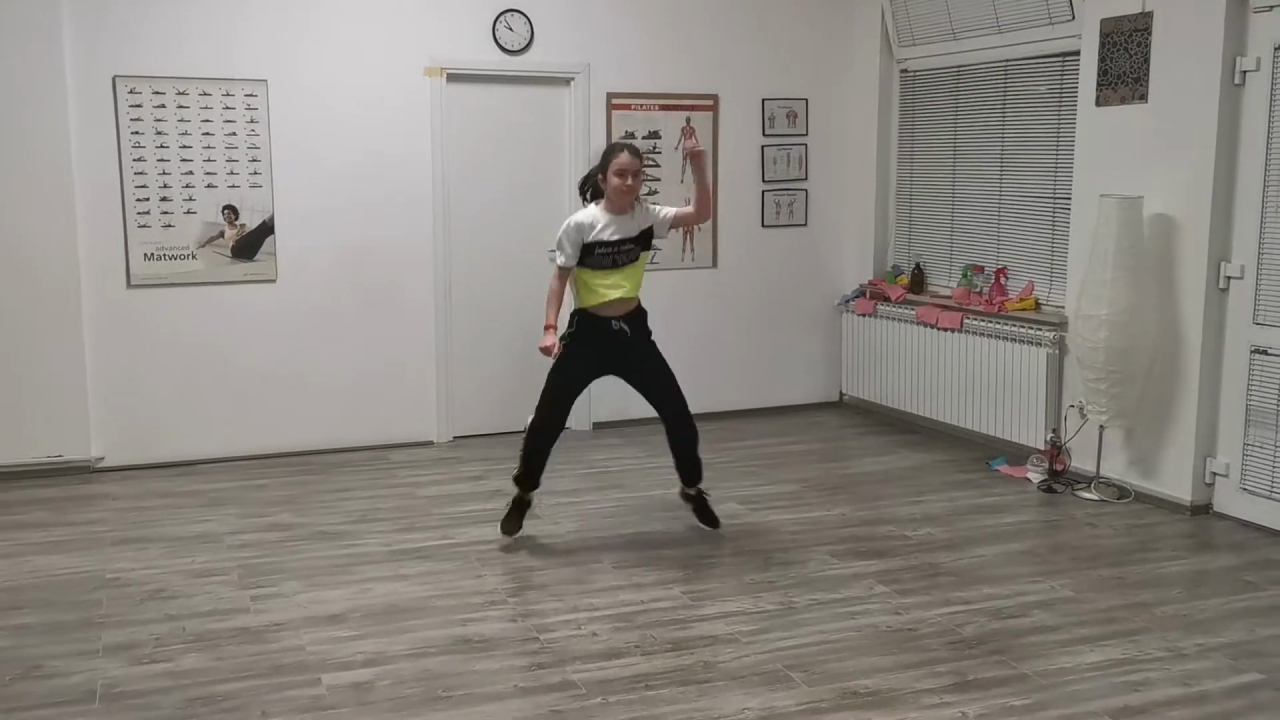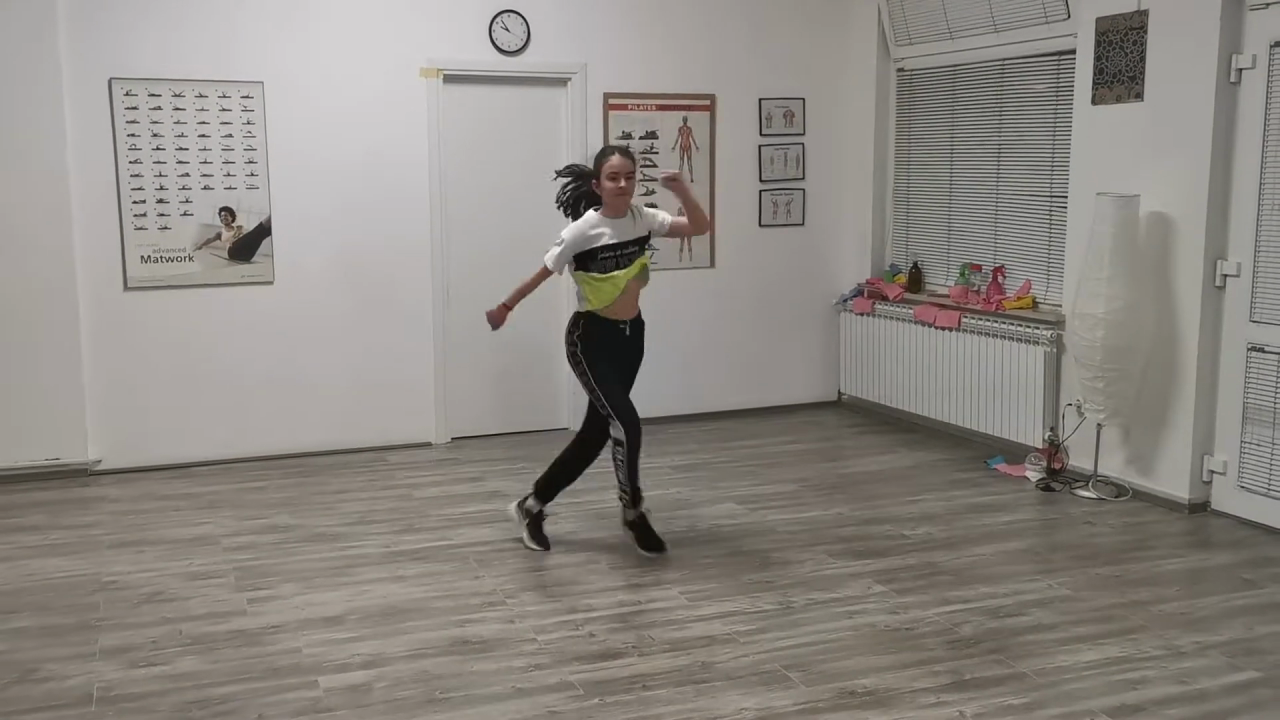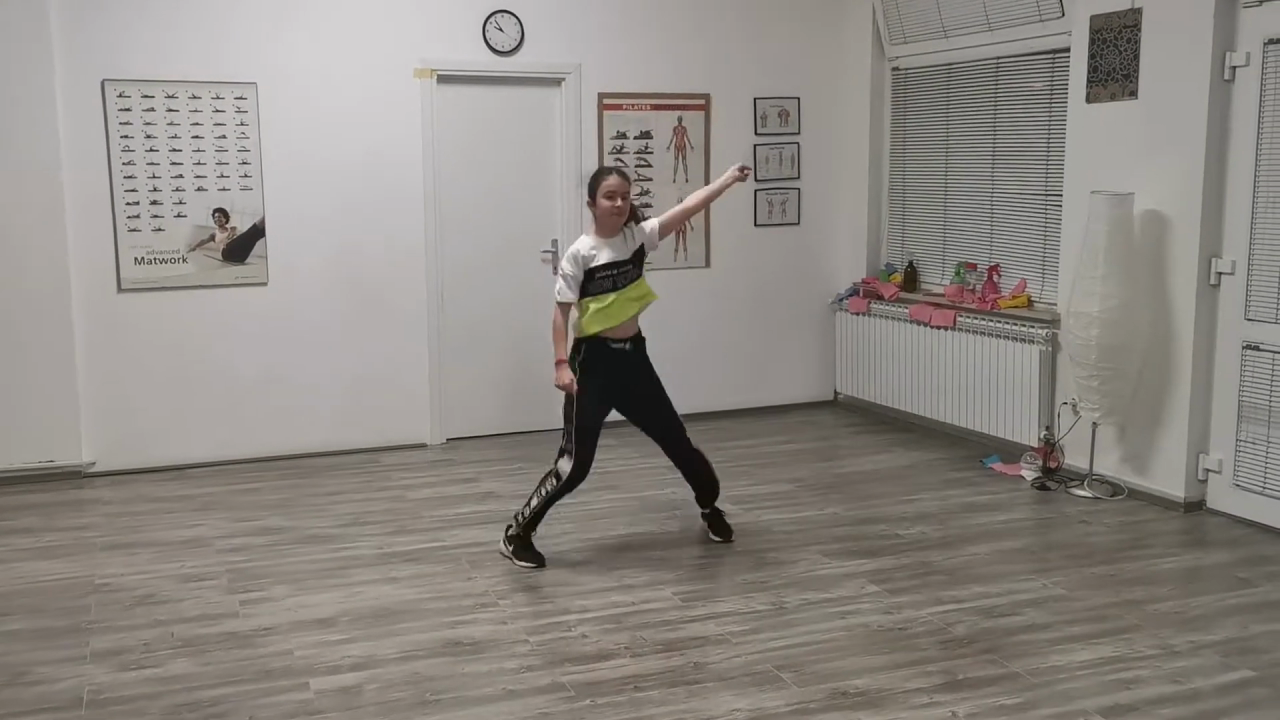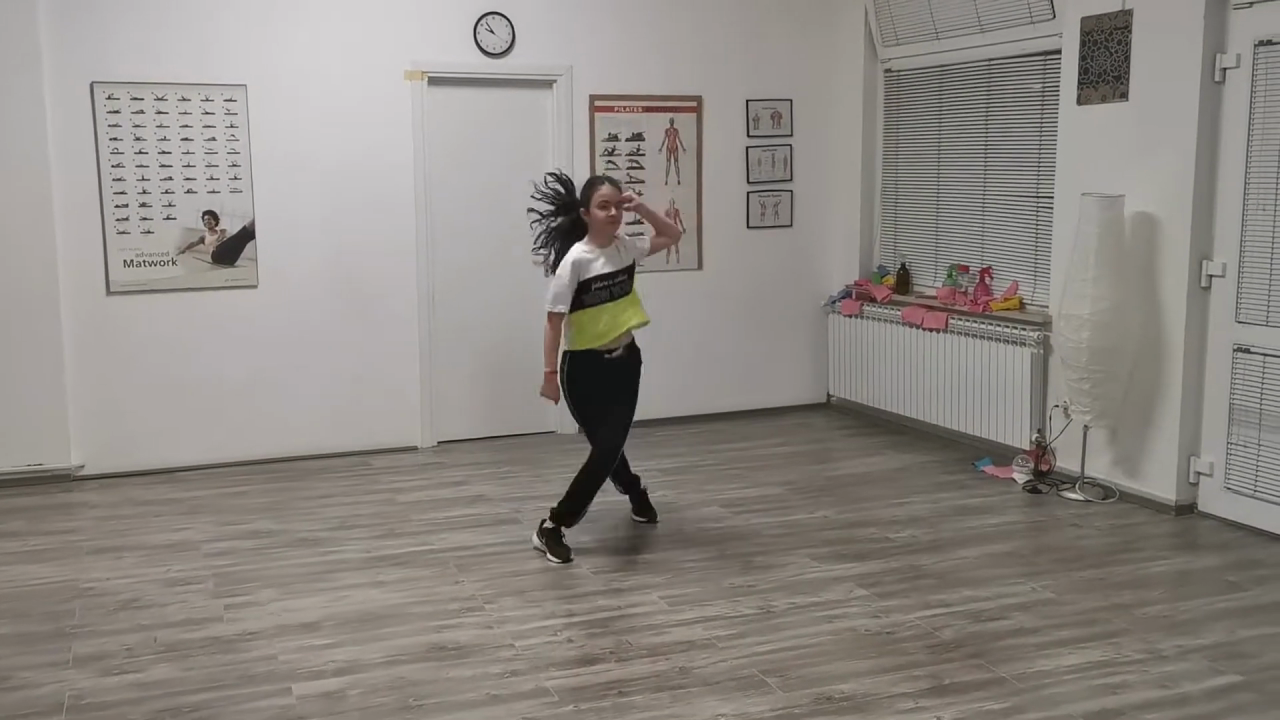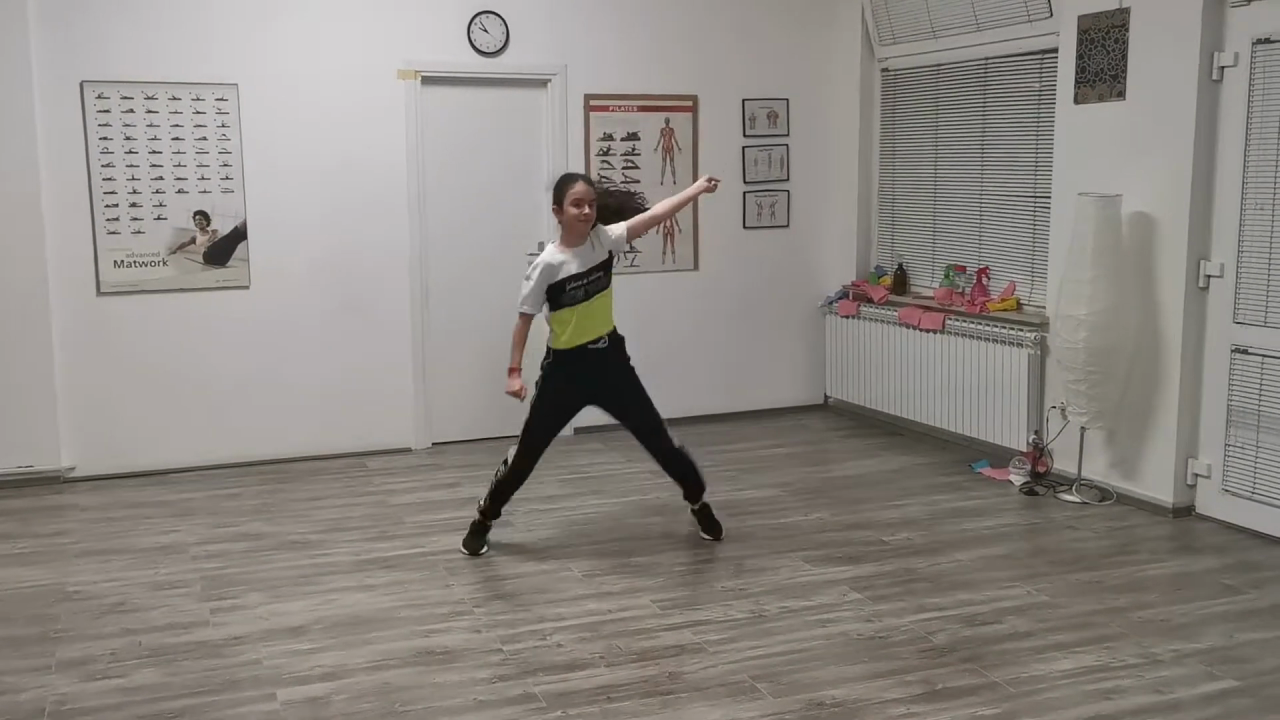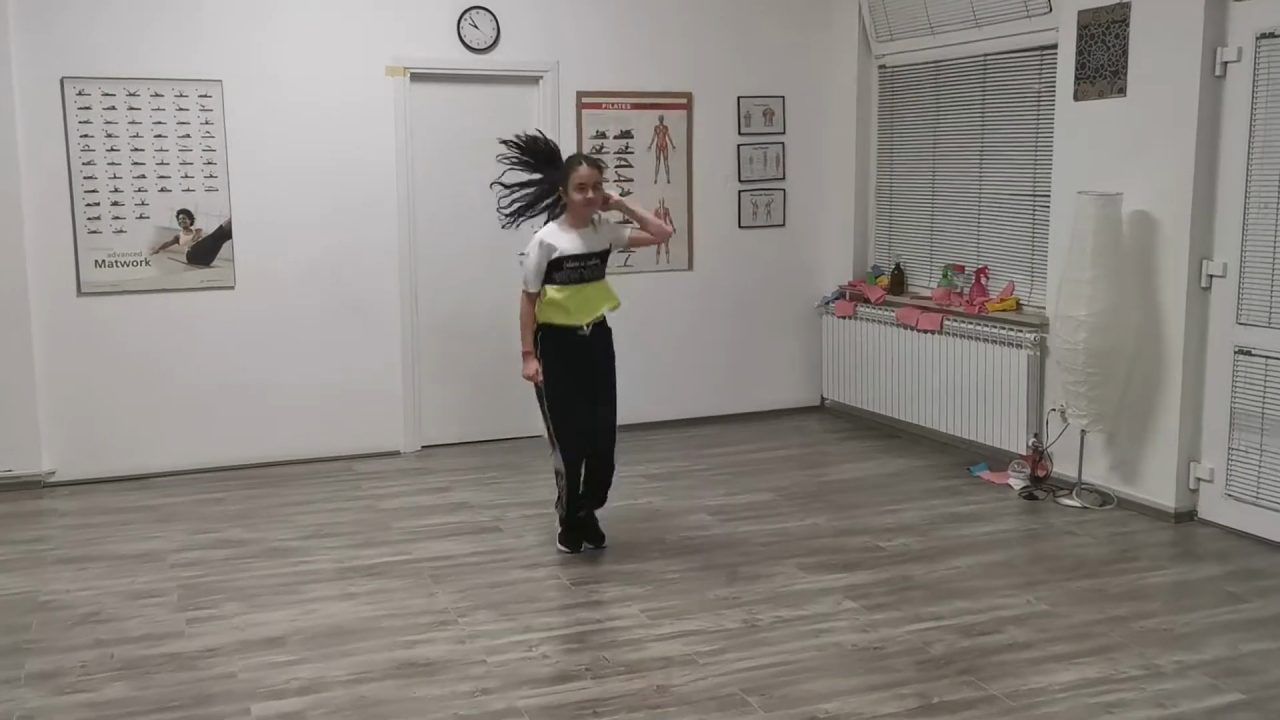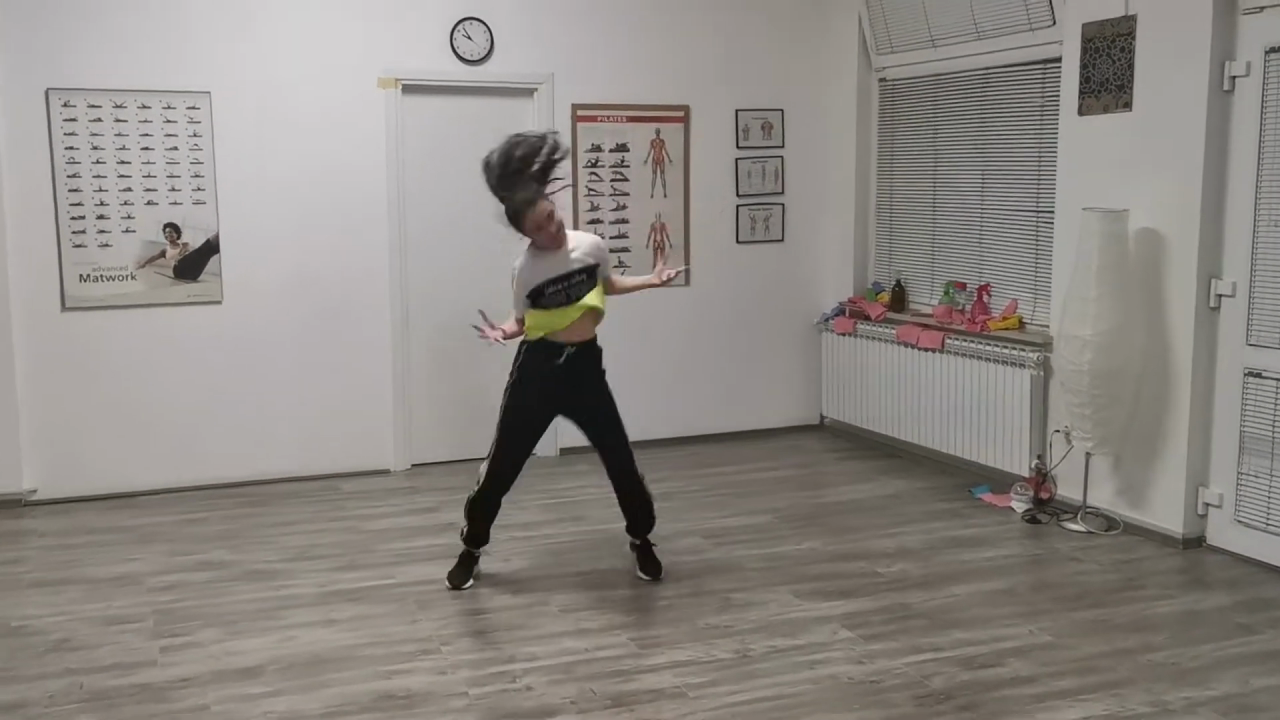
dt=0.4s
person 1, frame 1
left shoulder: (647, 215)
right shoulder: (580, 224)
left elbow: (701, 215)
right elbow: (560, 279)
left wrist: (700, 168)
right wrist: (550, 328)
left hip: (633, 329)
right hip: (587, 331)
left knee: (677, 413)
right knee: (548, 419)
left ankle: (692, 489)
right ankle: (523, 495)
person 1, frame 2
left shoulder: (643, 217)
right shoulder: (582, 229)
left elbow: (700, 227)
right elbow: (544, 273)
left wrist: (681, 190)
right wrist: (505, 307)
left hip: (630, 335)
right hip: (588, 339)
left knee: (595, 433)
right knee: (625, 422)
left ankle: (532, 506)
right ankle: (633, 513)
person 1, frame 3
left shoulder: (638, 235)
right shoulder: (577, 254)
left elbow: (686, 209)
right elbow: (563, 314)
left wrist: (729, 179)
right wrist: (562, 365)
left hip: (633, 357)
right hip: (592, 361)
left knee: (677, 442)
right knee: (576, 462)
left ankle: (710, 508)
right ankle: (518, 533)
person 1, frame 4
left shoulder: (626, 247)
right shoulder: (574, 262)
left elbow: (671, 235)
right elbow: (555, 321)
left wrist: (642, 208)
right wrist: (550, 375)
left hip: (625, 360)
right hip: (583, 366)
left knee: (607, 447)
right knee: (606, 447)
left ankle: (552, 527)
right ankle: (633, 490)
person 1, frame 5
left shoulder: (605, 239)
right shoulder: (547, 265)
left elbow: (652, 216)
right elbow: (524, 319)
left wrist: (696, 188)
right wrist: (514, 371)
left hip: (609, 356)
right hip: (565, 366)
left knee: (657, 437)
right knee: (528, 449)
left ankle: (696, 502)
right ankle: (485, 516)
person 1, frame 6
left shoulder: (606, 229)
right shoulder: (546, 240)
left elbow: (662, 235)
right elbow: (529, 300)
left wrist: (624, 205)
right wrist: (528, 355)
left hip: (597, 340)
right hip: (555, 344)
left knee: (602, 440)
right knee: (569, 440)
left ankle: (586, 512)
right ankle: (569, 518)
person 1, frame 7
left shoulder: (591, 245)
right shoulder: (526, 268)
right elbow: (524, 316)
left wrist: (651, 280)
right wrist: (507, 330)
left hip: (584, 362)
right hip: (539, 366)
left knee: (621, 460)
right knee: (503, 465)
left ankle: (641, 539)
right ankle: (471, 546)
